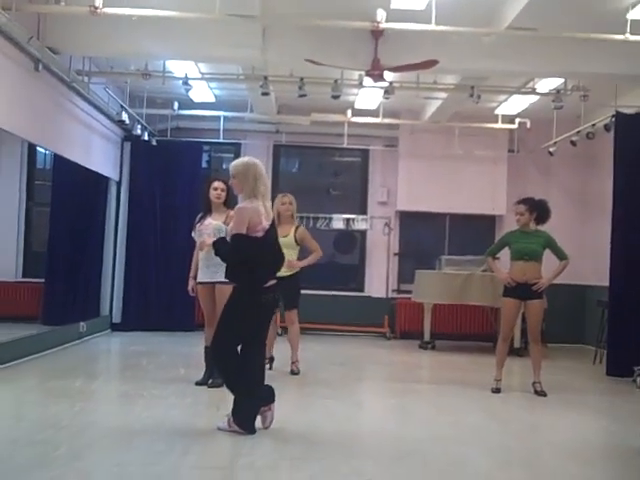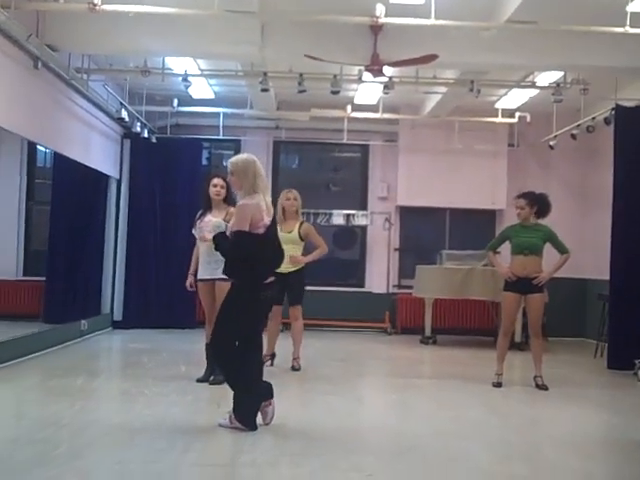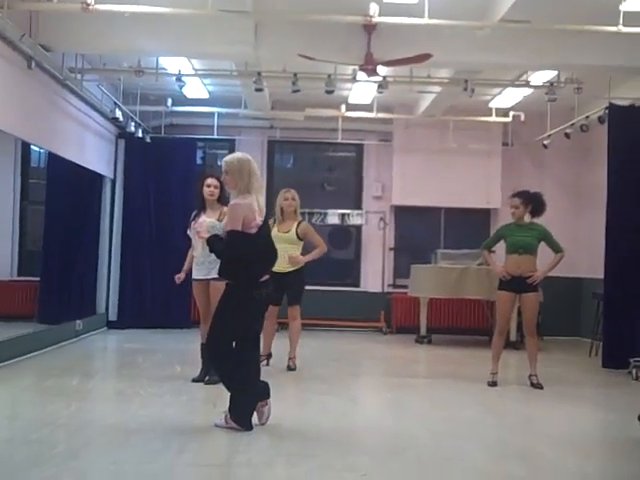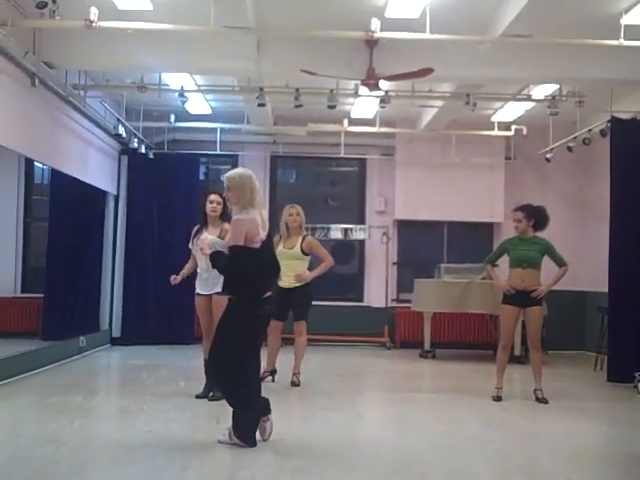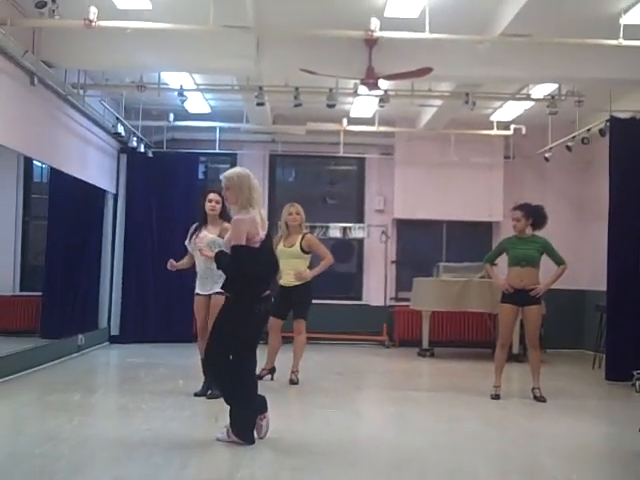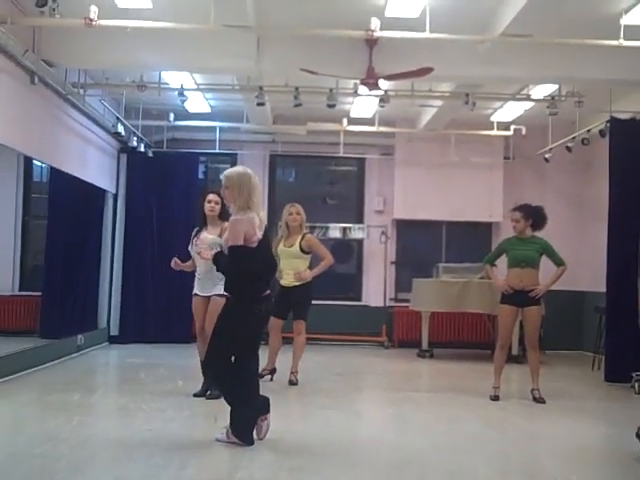
dt=0.2s
person 1, frame 1
left shoulder: (244, 209)
right shoulder: (265, 209)
left elbow: (234, 253)
left wrist: (218, 242)
left hip: (249, 292)
right hip: (267, 290)
left knee: (222, 347)
right knee: (253, 350)
left ankle: (259, 400)
right ankle: (245, 416)
person 1, frame 2
left shoulder: (245, 206)
right shoulder: (265, 205)
left elbow: (235, 250)
left wrist: (219, 235)
left hip: (248, 288)
right hip: (264, 287)
left knee: (222, 343)
right knee: (250, 346)
left ankle: (258, 396)
right ankle: (246, 412)
person 1, frame 3
left shoulder: (238, 205)
right shoulder: (258, 205)
left elbow: (229, 250)
left wrist: (211, 238)
left hip: (242, 287)
right hip: (259, 286)
left knee: (217, 344)
right knee: (247, 346)
left ankle: (254, 396)
right ankle: (242, 412)
person 1, frame 4
left shoulder: (241, 220)
right shoulder: (260, 220)
left elbow: (233, 265)
left wrist: (214, 255)
left hip: (245, 303)
right hip: (261, 301)
left knee: (220, 359)
right knee: (247, 362)
left ankle: (249, 423)
right ankle: (246, 427)
person 1, frame 5
left shoulder: (241, 220)
right shoulder: (259, 218)
left elbow: (236, 265)
left wrist: (217, 255)
left hip: (243, 301)
right hip: (259, 300)
left knee: (215, 357)
right knee: (243, 360)
left ankle: (252, 411)
right ankle: (244, 425)
person 1, frame 6
left shoulder: (239, 221)
right shoulder: (257, 219)
left elbow: (234, 266)
left wrist: (215, 256)
left hip: (243, 302)
right hip: (259, 300)
left knee: (216, 359)
right knee: (246, 361)
left ankle: (254, 411)
right ankle: (243, 425)
person 2, frame 1
left shoulder: (231, 216)
right shoulder: (201, 218)
right elbow: (197, 248)
right wrist: (192, 276)
left hip: (225, 274)
right hip: (204, 274)
right knee: (209, 322)
left ankle: (220, 370)
right ankle: (209, 369)
person 2, frame 2
left shoulder: (231, 213)
right shoulder: (201, 215)
right elbow: (197, 245)
right wrist: (191, 273)
left hip: (225, 271)
right hip: (205, 271)
right knee: (209, 319)
right ankle: (210, 366)
person 2, frame 3
left shoulder: (225, 212)
right shoulder: (196, 215)
right elbow: (193, 246)
right wrist: (184, 270)
left hip: (219, 269)
right hip: (199, 271)
right knee: (204, 318)
right ankle: (205, 366)
person 2, frame 4
left shoulder: (226, 229)
right shoulder: (197, 230)
right elbow: (193, 259)
right wrist: (181, 275)
left hip: (222, 285)
right hip: (202, 286)
right knee: (206, 334)
right ankle: (209, 381)
person 2, frame 5
left shoulder: (226, 228)
right shoulder: (195, 229)
right elbow: (190, 258)
right wrist: (177, 265)
left hip: (221, 284)
right hip: (202, 286)
right knee: (201, 332)
right ankle: (208, 379)
person 2, frame 6
left shoulder: (226, 228)
right shoulder: (197, 232)
right elbow: (195, 262)
right wrist: (180, 266)
left hip: (221, 286)
right hip: (200, 287)
left knee: (211, 333)
right knee: (200, 333)
right ankle: (207, 380)
person 3, frame 1
left shoulder: (543, 237)
right shoulder: (511, 236)
left elbow: (564, 260)
right elbow: (489, 255)
left wrist: (549, 279)
right wrist: (499, 273)
left hip: (534, 289)
right hip: (512, 287)
left knee: (535, 336)
right knee: (505, 334)
left ankle: (537, 380)
right ankle: (498, 378)
person 3, frame 2
left shoulder: (544, 231)
right shoulder: (511, 230)
left elbow: (565, 253)
right elbow: (490, 249)
left wrist: (550, 273)
right wrist: (500, 267)
left hip: (535, 283)
right hip: (513, 281)
left knee: (536, 330)
right knee: (506, 328)
left ankle: (538, 374)
right ankle: (499, 372)
person 3, frame 3
left shoulder: (539, 230)
right shoulder: (506, 229)
left elbow: (559, 252)
right elbow: (485, 248)
left wrist: (544, 272)
right wrist: (495, 266)
left hip: (529, 282)
right hip: (507, 280)
left knee: (530, 329)
right knee: (501, 327)
left ankle: (533, 373)
right ankle: (494, 371)
person 3, frame 4
left shoulder: (542, 244)
right shoulder: (509, 243)
left elbow: (563, 266)
right elbow: (489, 263)
left wrist: (548, 286)
right wrist: (498, 281)
left hip: (533, 296)
right hip: (511, 294)
left knee: (535, 344)
right knee: (505, 342)
left ankle: (538, 388)
right ankle: (499, 385)
person 3, frame 5
left shoulder: (541, 243)
right shoulder: (508, 242)
left elbow: (562, 265)
right elbow: (488, 262)
left wrist: (547, 284)
right wrist: (497, 280)
left hip: (532, 294)
right hip: (510, 293)
left knee: (533, 342)
right knee: (503, 341)
left ankle: (536, 386)
right ankle: (497, 384)
person 3, frame 6
left shoulder: (540, 244)
right shoulder: (507, 243)
left elbow: (562, 266)
right elbow: (487, 262)
left wrist: (546, 285)
right wrist: (497, 280)
left hip: (532, 295)
right hip: (510, 294)
left knee: (532, 343)
right knee: (503, 342)
left ankle: (535, 387)
right ankle: (496, 385)
person 4, frame 1
left shoulder: (299, 230)
left elbow: (317, 252)
left wrist: (301, 263)
left hip: (290, 277)
left knee: (291, 317)
left ankle: (294, 360)
right ankle: (268, 355)
person 4, frame 2
left shoulder: (304, 226)
left elbow: (323, 248)
left wrist: (306, 258)
left hip: (295, 273)
right hip: (275, 273)
left knee: (295, 313)
right knee: (273, 313)
left ankle: (296, 356)
right ankle: (269, 352)
person 4, frame 3
left shoulder: (302, 226)
right shoulder: (272, 224)
left elbow: (322, 247)
left wrist: (305, 258)
left hip: (294, 273)
right hip: (274, 273)
left knee: (293, 313)
right knee: (269, 313)
left ankle: (292, 356)
right ankle: (266, 352)
person 4, frame 4
left shoulder: (307, 240)
right shoulder: (278, 240)
left elbow: (329, 260)
left wrist: (311, 275)
left hip: (301, 289)
right hip: (282, 289)
left knee: (299, 329)
right knee: (273, 328)
left ankle: (296, 372)
right ankle: (270, 368)
person 4, frame 5
left shoulder: (307, 238)
right shoulder: (279, 238)
left elbow: (328, 258)
left wrist: (311, 273)
left hip: (301, 287)
right hip: (283, 287)
left knee: (299, 327)
right knee: (273, 326)
left ankle: (295, 370)
right ankle: (269, 366)
person 4, frame 6
left shoulder: (307, 238)
right shoulder: (280, 238)
left elbow: (328, 259)
left wrist: (311, 274)
right wrist: (276, 270)
left hip: (301, 288)
right hip: (283, 287)
left knee: (299, 328)
right knee: (274, 326)
left ankle: (294, 371)
right ankle: (270, 366)
